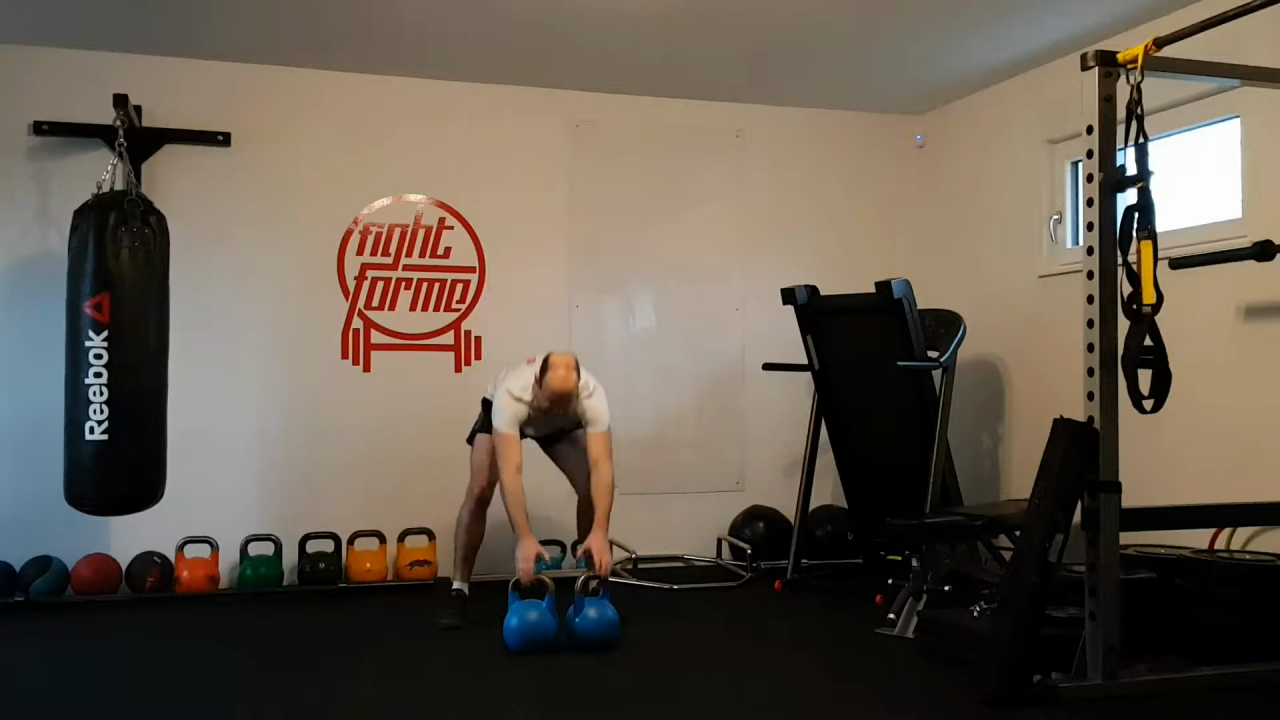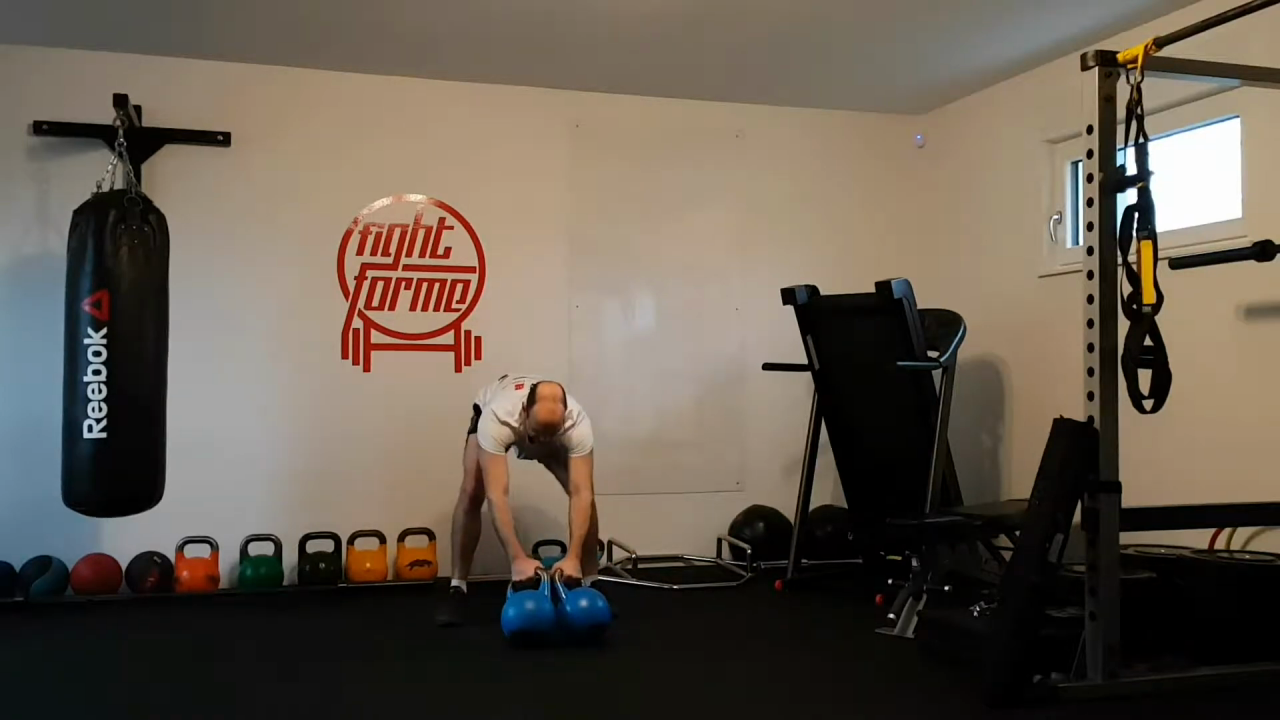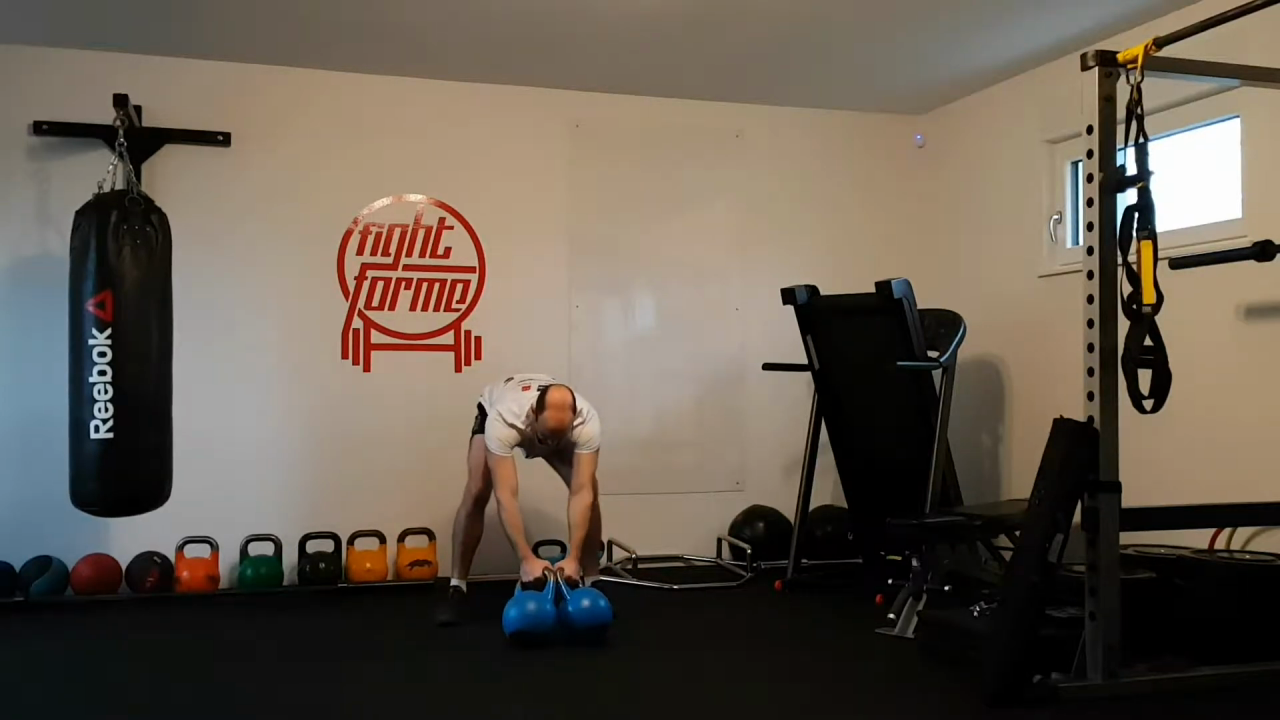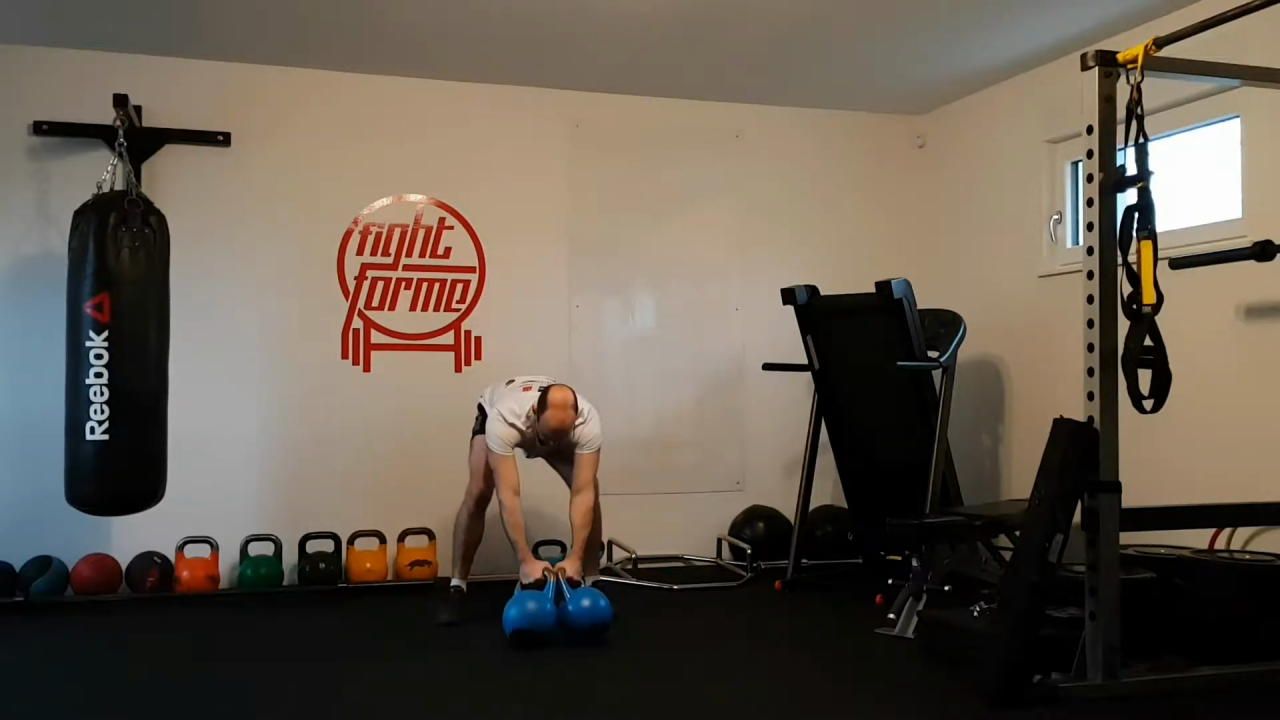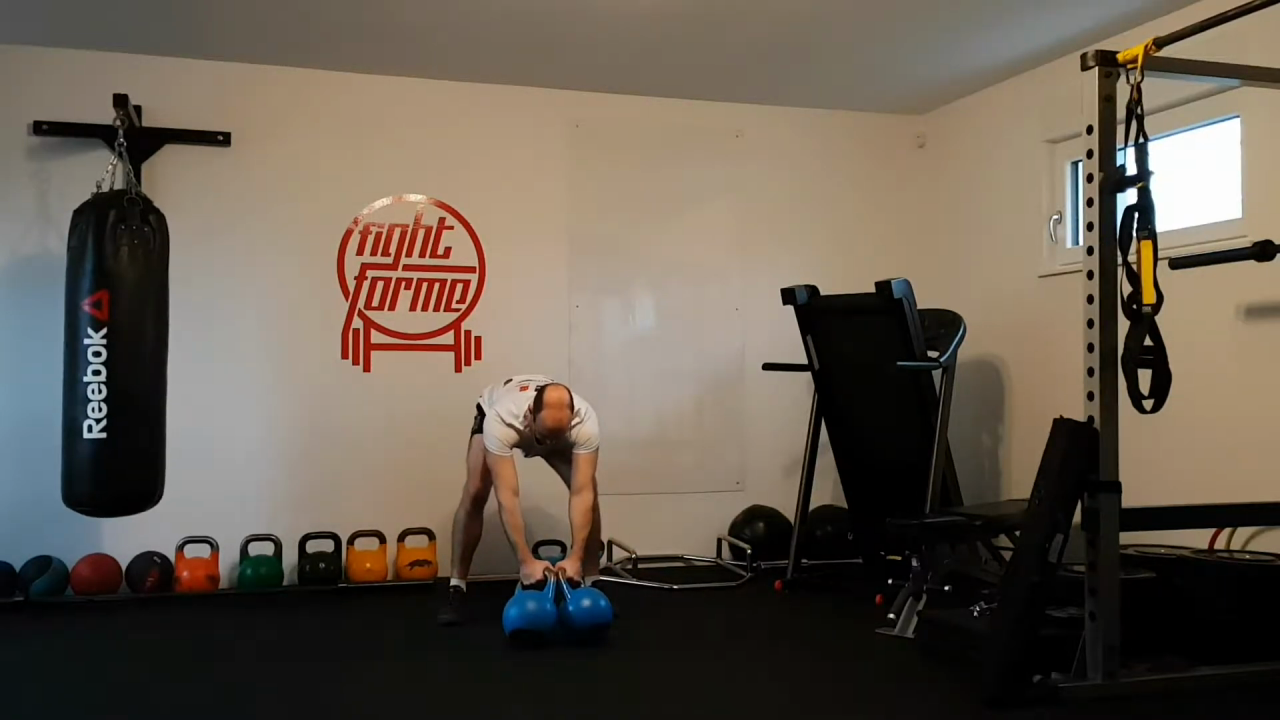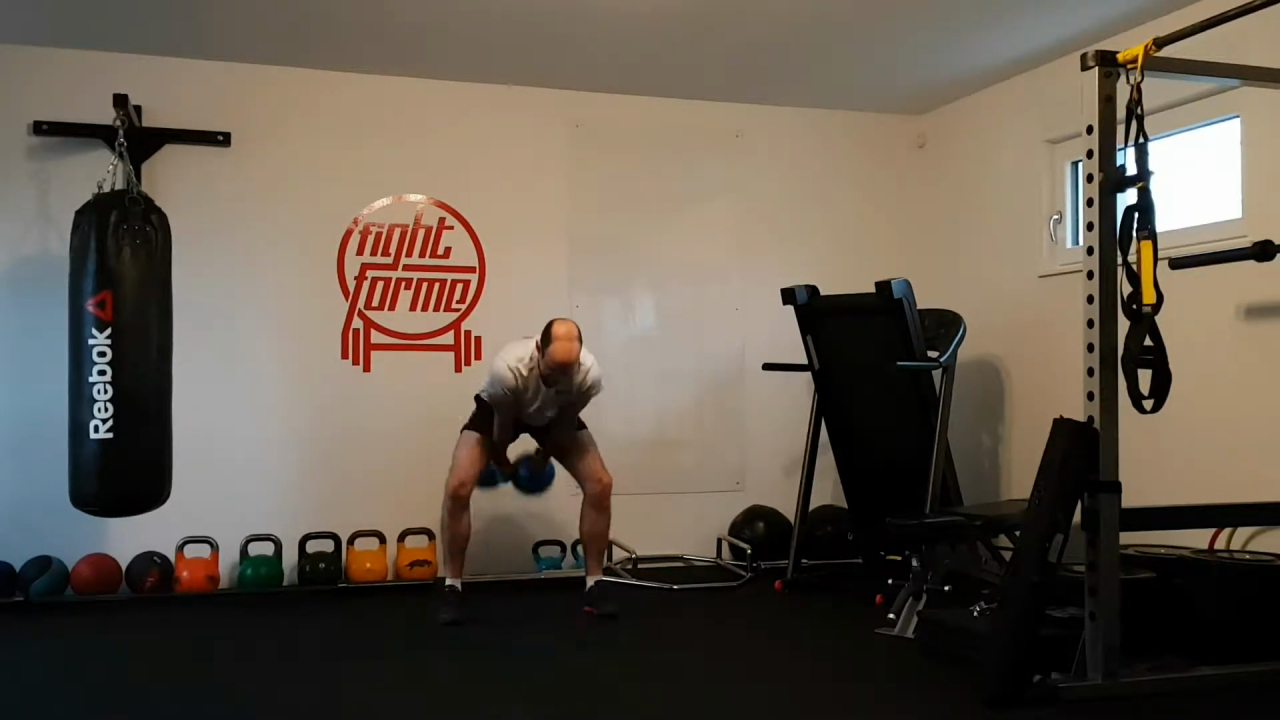
dt=0.7s
person 1, frame 1
left shoulder: (591, 395)
right shoulder: (510, 395)
left elbow: (602, 467)
right elbow: (511, 472)
left wrist: (600, 533)
right wrist: (524, 539)
left hip: (557, 427)
right hip: (505, 418)
left knee: (589, 488)
right knee: (479, 491)
right ankle: (458, 592)
person 1, frame 2
left shoulder: (577, 423)
right shoulder: (495, 419)
left elbow: (581, 494)
right elbow: (496, 495)
left wrist: (573, 556)
right wrist: (518, 558)
left knee: (583, 493)
right knee: (472, 492)
left ankle: (591, 585)
right ankle: (457, 589)
person 1, frame 3
left shoulder: (587, 421)
right shoulder: (502, 420)
left elbow: (582, 492)
right elbow: (506, 496)
left wrist: (573, 557)
right wrist: (527, 558)
left hip: (555, 423)
left knee: (590, 490)
right knee: (476, 494)
left ankle: (592, 584)
right ankle: (457, 589)
person 1, frame 4
left shoulder: (587, 422)
right shoulder: (503, 419)
left elbow: (583, 493)
right elbow: (508, 495)
left wrist: (575, 557)
right wrist: (526, 560)
left hip: (553, 423)
left knee: (591, 490)
right knee: (478, 493)
left ankle: (593, 584)
right ankle: (457, 588)
person 1, frame 5
left shoulder: (585, 421)
right shoulder: (500, 420)
left elbow: (582, 493)
right elbow: (507, 495)
left wrist: (575, 557)
right wrist: (526, 560)
left hip: (556, 422)
right hip: (492, 408)
left knee: (589, 489)
right knee: (474, 493)
left ankle: (591, 583)
right ankle: (457, 588)
person 1, frame 6
left shoulder: (589, 373)
right shoulder: (508, 366)
left elbow: (565, 420)
right elbow: (502, 424)
right wrist: (502, 464)
left hip: (554, 415)
right hip: (498, 408)
left knee: (600, 485)
right knee: (458, 487)
left ankle: (595, 585)
right ankle: (452, 588)
